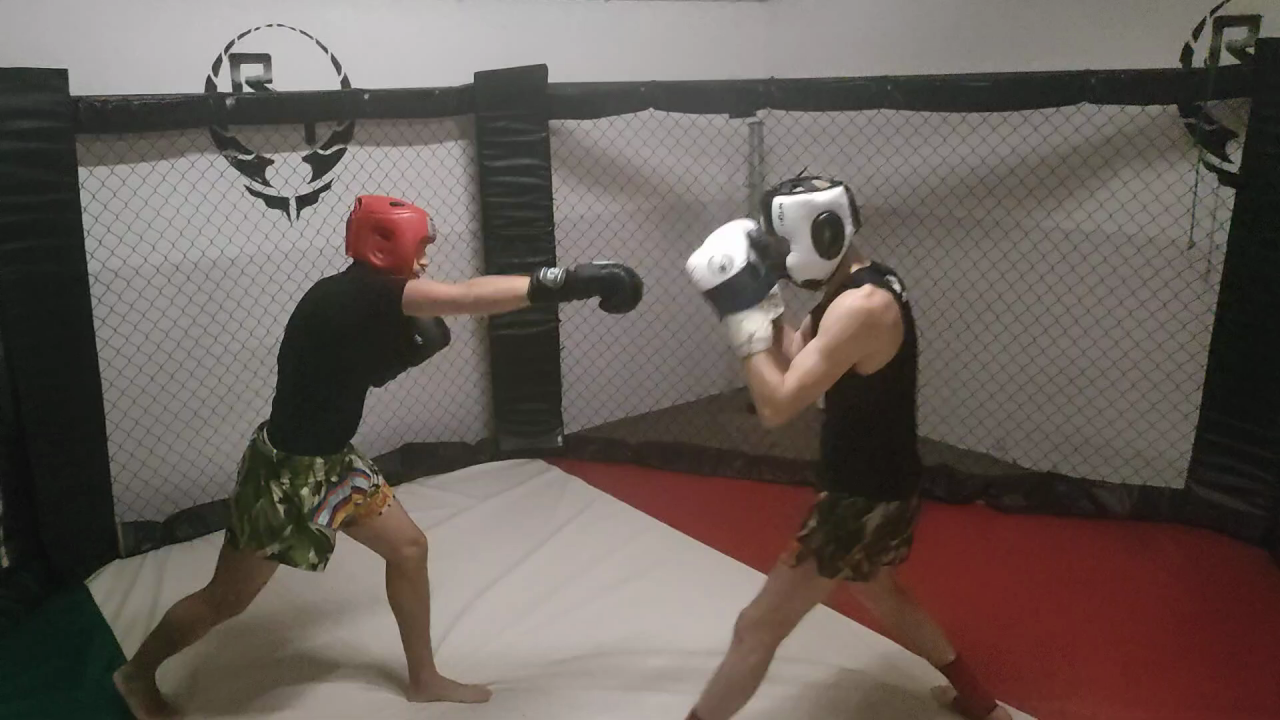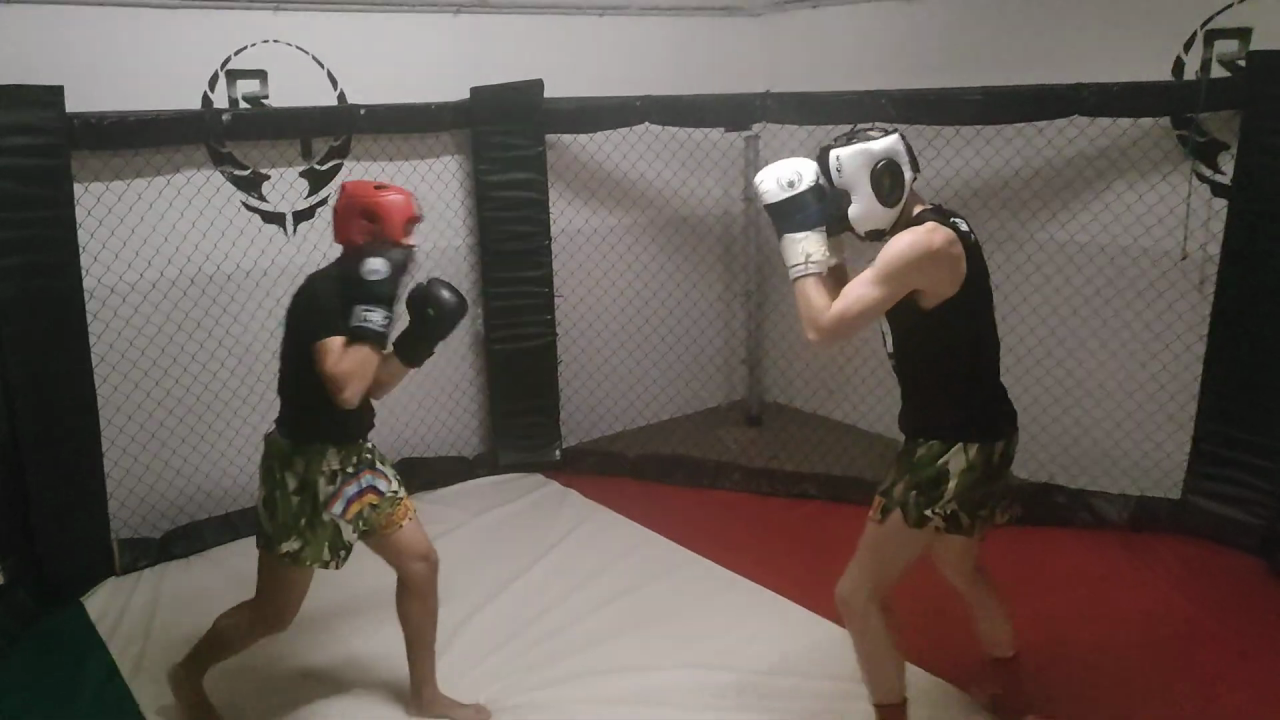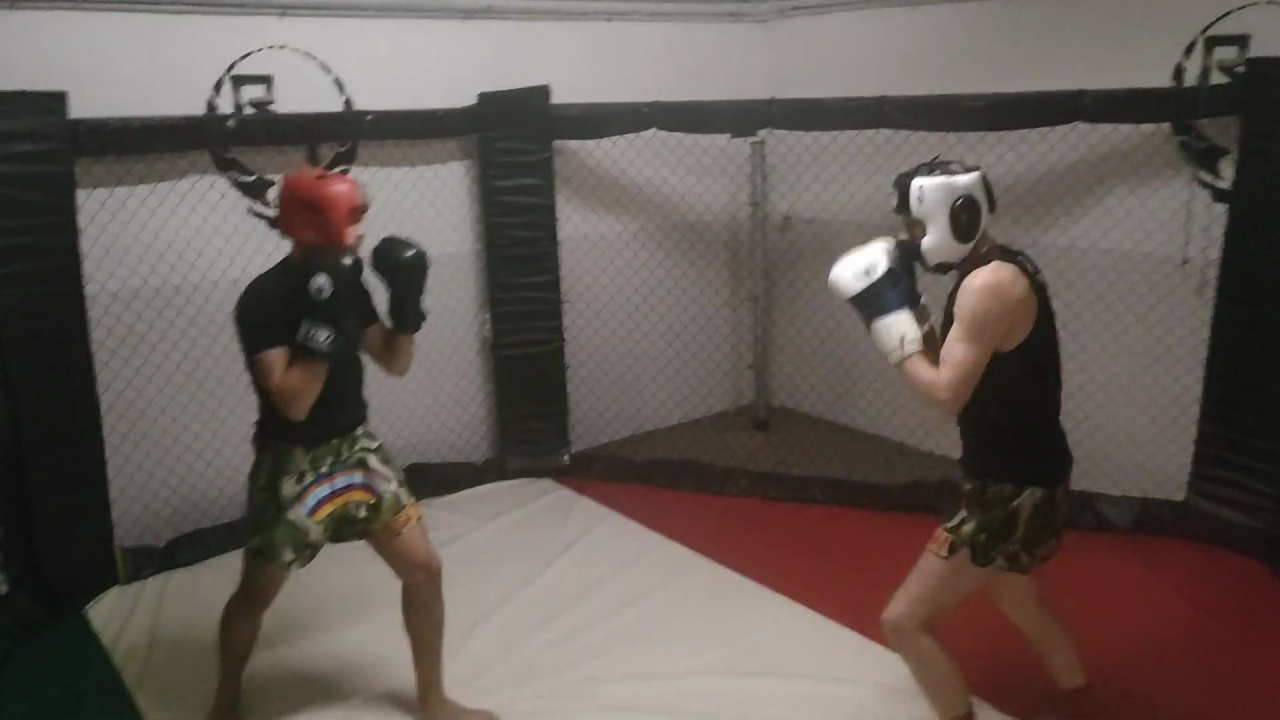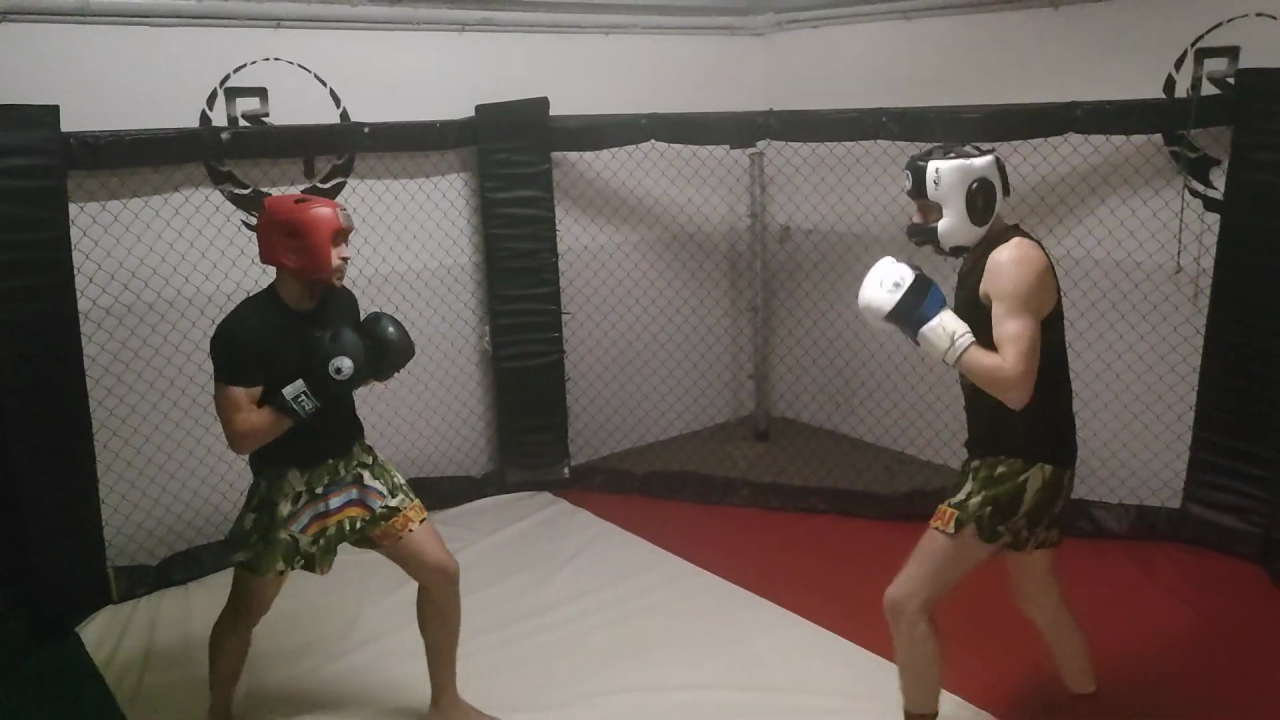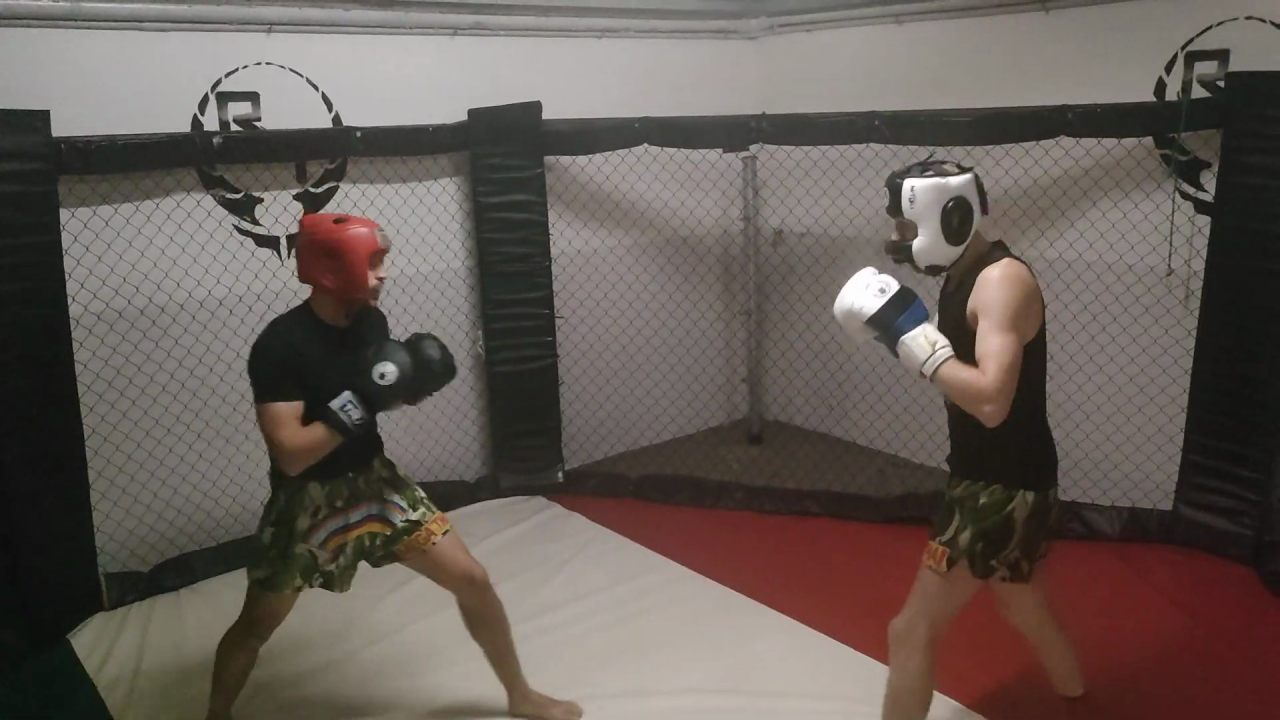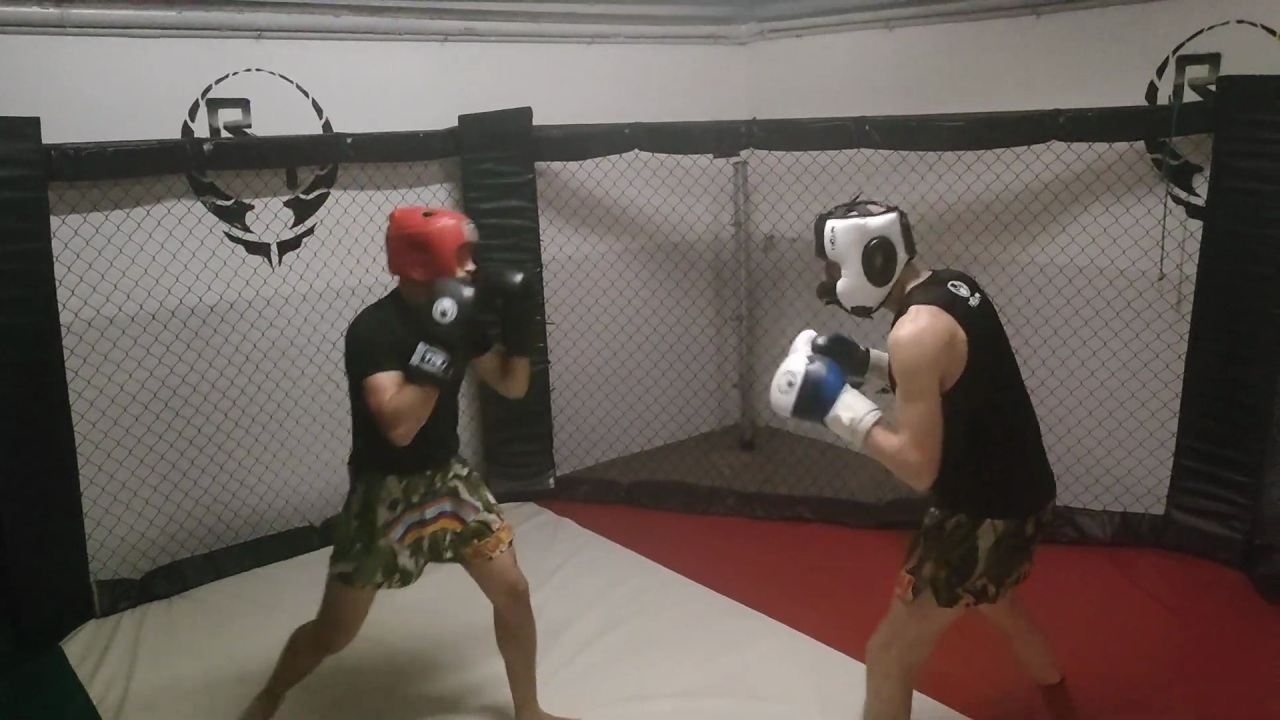
dt=0.2s
person 1, frame 1
left shoulder: (859, 308)
right shoulder: (858, 288)
left elbow: (777, 407)
right elbow: (796, 358)
left wrist: (740, 312)
right wrist: (761, 298)
left hip: (863, 497)
right hip: (883, 485)
left knee: (759, 627)
right knee: (881, 594)
person 1, frame 2
left shoulder: (923, 244)
right shoulder: (932, 231)
left elbow: (823, 328)
right elbow: (850, 308)
left wrist: (798, 232)
right wrist: (823, 238)
left hip: (951, 448)
right hip: (976, 437)
left knee: (856, 596)
right knee: (958, 568)
person 1, frame 3
left shoulder: (989, 285)
right shoulder: (991, 272)
left elbow: (943, 397)
right elbow: (970, 371)
left wrist: (888, 319)
right wrist: (903, 304)
left hip: (1013, 483)
right hip: (1023, 475)
left knee: (904, 622)
right knee: (1018, 603)
person 1, frame 4
left shoulder: (1016, 259)
right shoulder: (983, 258)
left elbow: (1015, 384)
left wrist: (929, 320)
right wrist: (926, 317)
left hip: (1021, 463)
right hip: (1009, 457)
left knee: (906, 602)
right knee: (1040, 599)
person 1, frame 5
left shoulder: (1003, 280)
right shoulder: (976, 272)
left elbow: (990, 401)
right elbow: (966, 367)
left wrist: (911, 330)
right wrist: (908, 329)
left hip: (1003, 482)
right hip: (1013, 476)
left knee: (911, 632)
right knee: (1028, 610)
person 1, frame 6
left shoulder: (918, 330)
right shoulder: (951, 285)
left elbow: (920, 469)
left wrist: (841, 400)
right wrist: (866, 365)
left hip: (983, 509)
right hip: (1022, 489)
left knee: (891, 656)
right knee: (994, 608)
person 2, frame 1
left shoulder: (355, 294)
right shoulder: (352, 297)
right elbow: (467, 295)
left wrist: (401, 354)
right wrist: (573, 279)
left hip: (328, 459)
right hip: (291, 470)
left knee: (407, 547)
right knee: (227, 598)
left ankle: (423, 677)
right ankle: (137, 673)
person 2, frame 2
left shoulder: (363, 290)
right shoulder: (324, 293)
right elbow: (346, 390)
left wrist: (420, 339)
right wrist: (374, 306)
left hip: (355, 455)
right hip: (306, 463)
left knee: (420, 561)
right knee: (275, 612)
right ankle: (188, 675)
person 2, frame 3
left shoulder: (349, 281)
right shoulder: (263, 300)
left elbow: (396, 365)
right elbow: (294, 404)
left wrist: (407, 303)
right wrist: (322, 320)
left hip: (357, 450)
right hip: (293, 464)
left knee: (424, 566)
right knee: (255, 597)
person 2, frame 4
left shoulder: (339, 301)
right shoulder: (243, 330)
right elbow: (240, 437)
left wrist: (374, 359)
right wrist: (312, 388)
left hip: (356, 464)
right hip: (289, 485)
left knee: (441, 570)
right knee: (243, 614)
person 2, frame 5
left shoulder: (369, 320)
right shoulder: (282, 348)
right elbow: (289, 456)
left wrist: (413, 383)
right wrist: (357, 401)
left hip: (375, 482)
right hip: (309, 501)
left knee: (473, 581)
right knee: (256, 626)
person 2, frame 6
left shoulder: (451, 307)
right shoulder: (372, 330)
left elbow: (512, 386)
right elbow: (400, 428)
left wrist: (518, 327)
right wrist: (438, 343)
left hip: (448, 477)
right hip: (386, 491)
left knee: (513, 591)
right knee: (335, 631)
